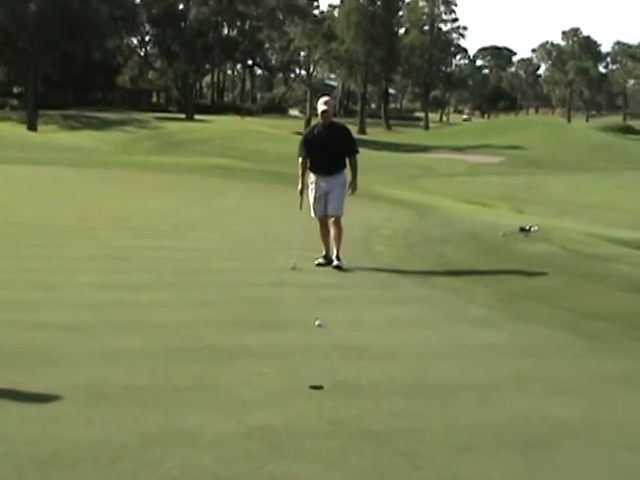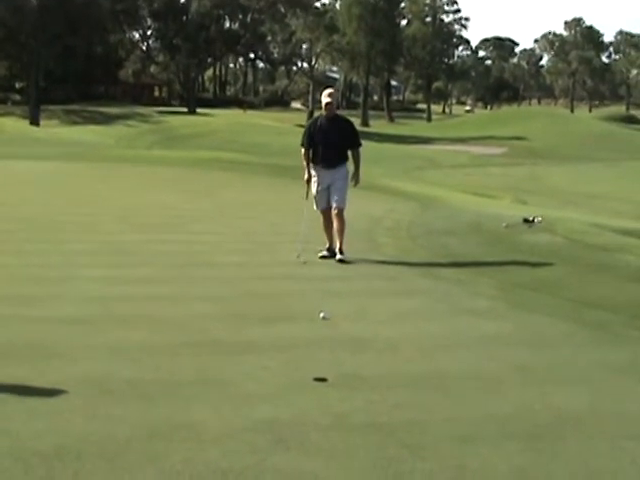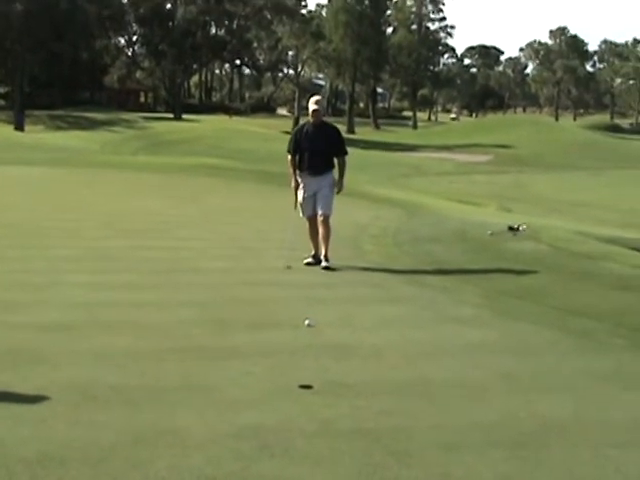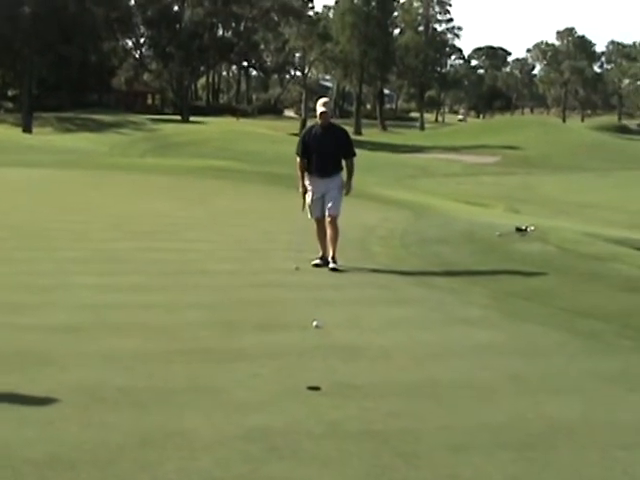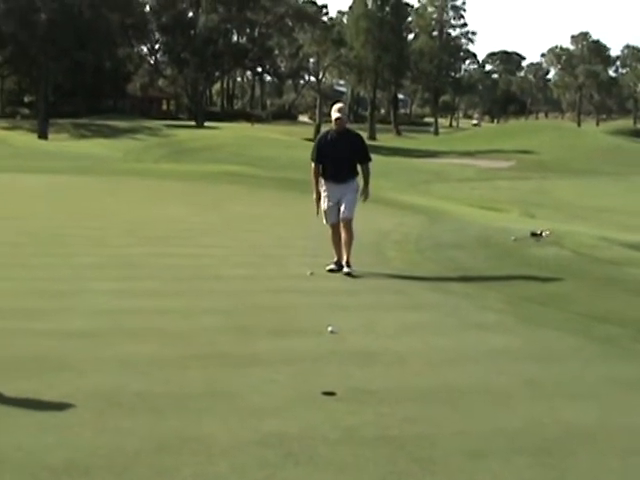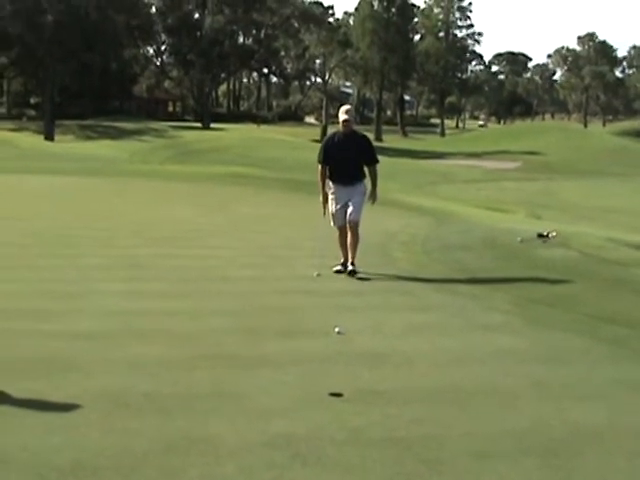
dt=0.2s
person 1, frame 1
left shoulder: (343, 131)
right shoulder: (310, 133)
left elbow: (352, 156)
right elbow: (303, 158)
left wrist: (354, 178)
right wrist: (301, 181)
left hip: (337, 179)
right hip: (317, 179)
left knee: (335, 218)
right knee: (322, 219)
left ankle: (337, 256)
right ankle: (326, 254)
person 1, frame 2
left shoulder: (346, 124)
right shoulder: (313, 124)
left elbow: (355, 149)
right elbow: (305, 149)
left wrist: (357, 171)
right wrist: (307, 170)
left hip: (339, 171)
right hip: (319, 172)
left knee: (337, 210)
right knee: (325, 211)
left ankle: (340, 249)
right ankle: (330, 246)
person 1, frame 3
left shoulder: (332, 131)
right shoulder: (300, 130)
left elbow: (341, 157)
right elbow: (292, 156)
left wrist: (341, 178)
right wrist: (294, 178)
left hip: (326, 179)
right hip: (305, 179)
left knee: (323, 218)
right knee: (310, 219)
left ankle: (325, 256)
right ankle: (315, 253)
person 1, frame 4
left shoulder: (341, 133)
right shoulder: (308, 133)
left elbow: (349, 159)
right elbow: (301, 159)
left wrist: (349, 180)
right wrist: (301, 183)
left hip: (334, 180)
right hip: (313, 181)
left knee: (331, 218)
right knee: (319, 220)
left ankle: (333, 257)
right ankle: (323, 255)
person 1, frame 5
left shoulder: (356, 138)
right shoulder: (323, 139)
left elbow: (364, 164)
right elbow: (315, 165)
left wrist: (366, 185)
right wrist: (316, 189)
left hip: (349, 185)
right hip: (329, 186)
left knee: (346, 222)
right knee: (334, 225)
left ankle: (347, 262)
right ankle: (338, 260)
person 1, frame 6
left shoulder: (363, 141)
right shoulder: (330, 141)
left elbow: (372, 166)
right elbow: (322, 167)
left wrist: (374, 188)
right wrist: (322, 191)
left hip: (357, 188)
right hip: (336, 188)
left knee: (352, 224)
right knee: (341, 227)
left ankle: (352, 263)
right ankle: (344, 261)
